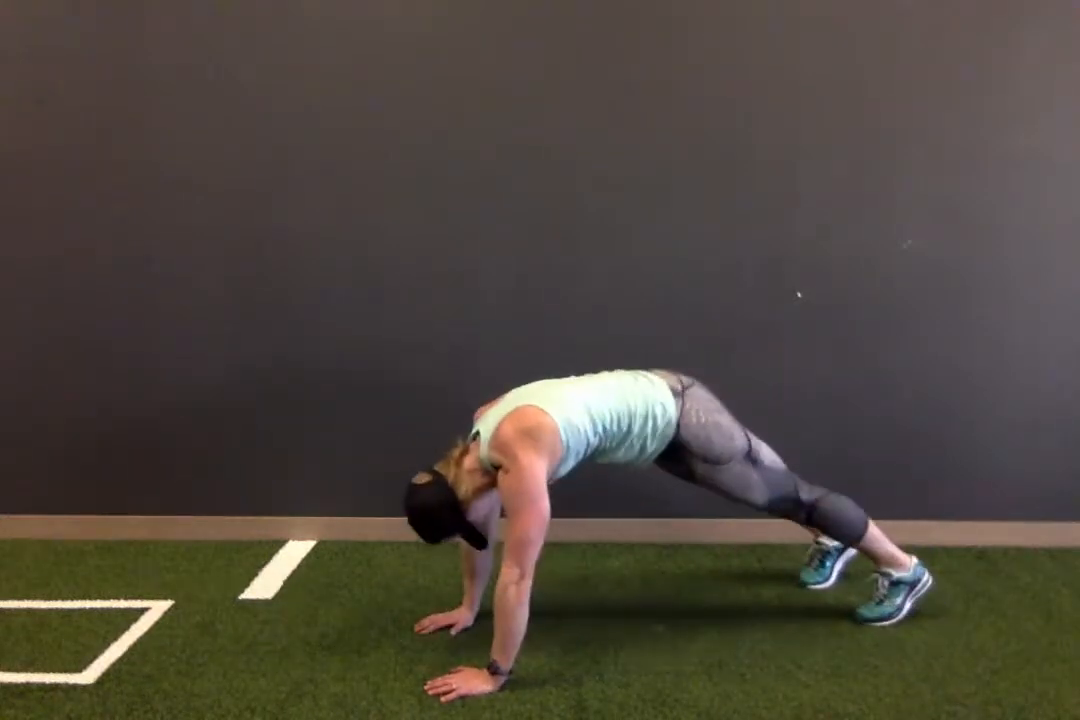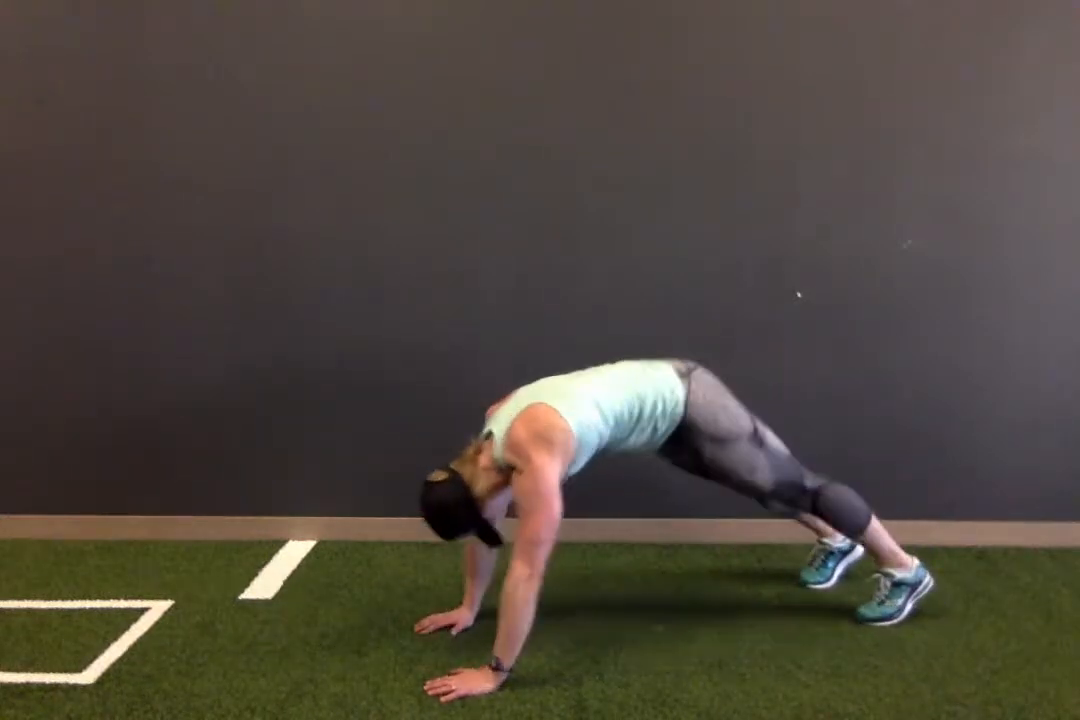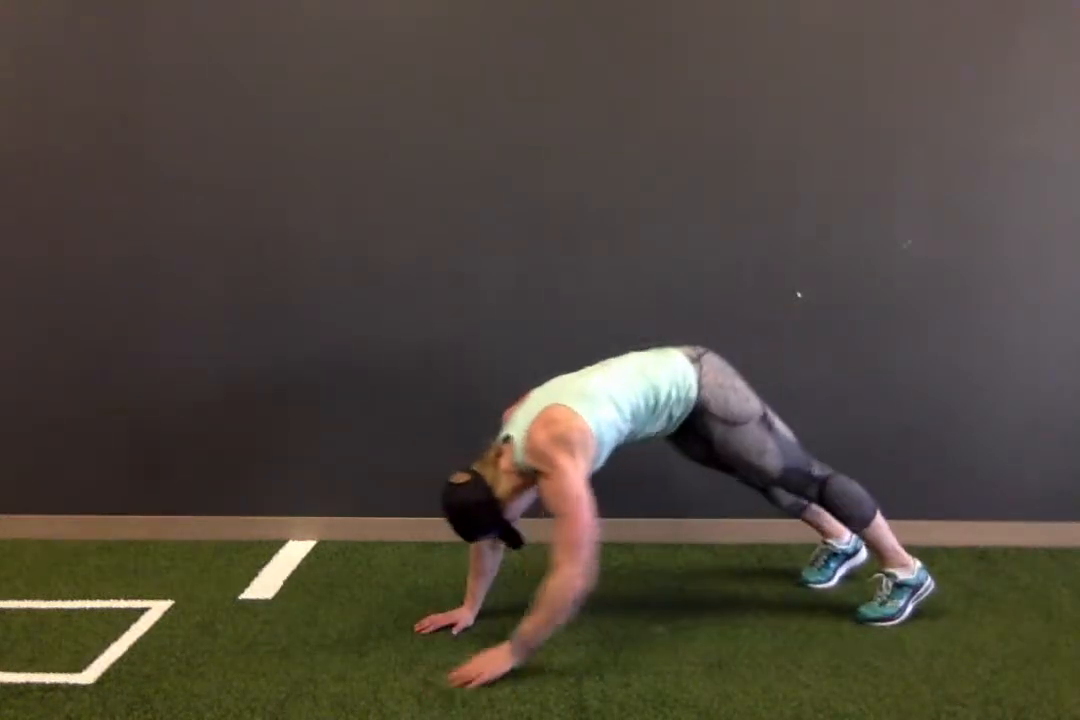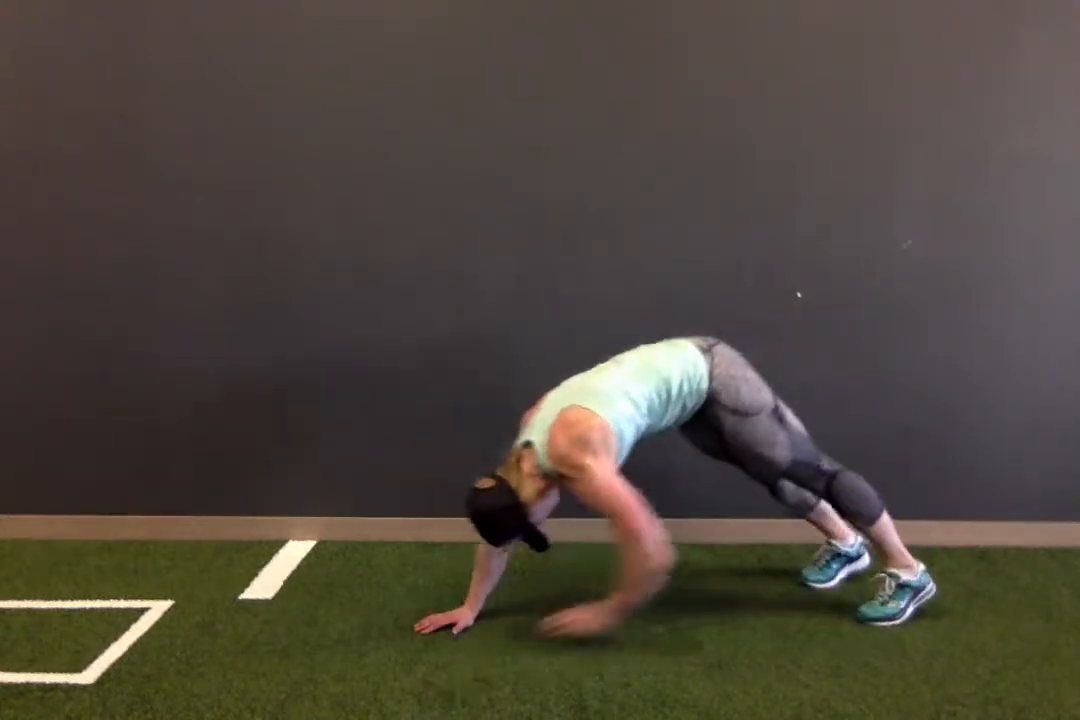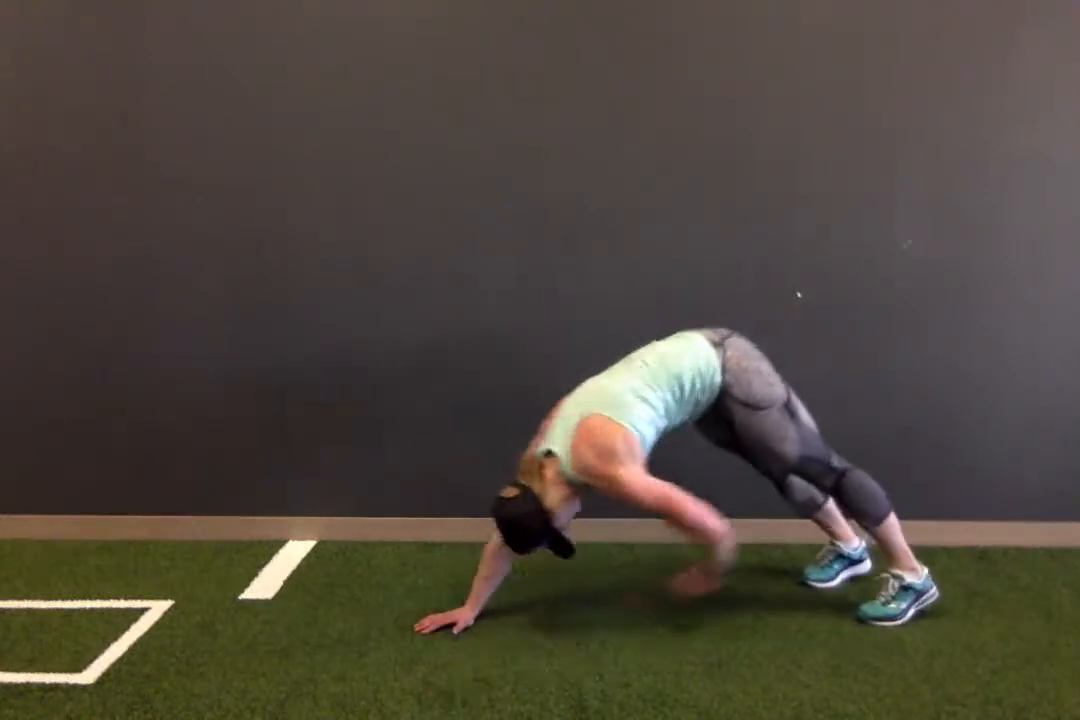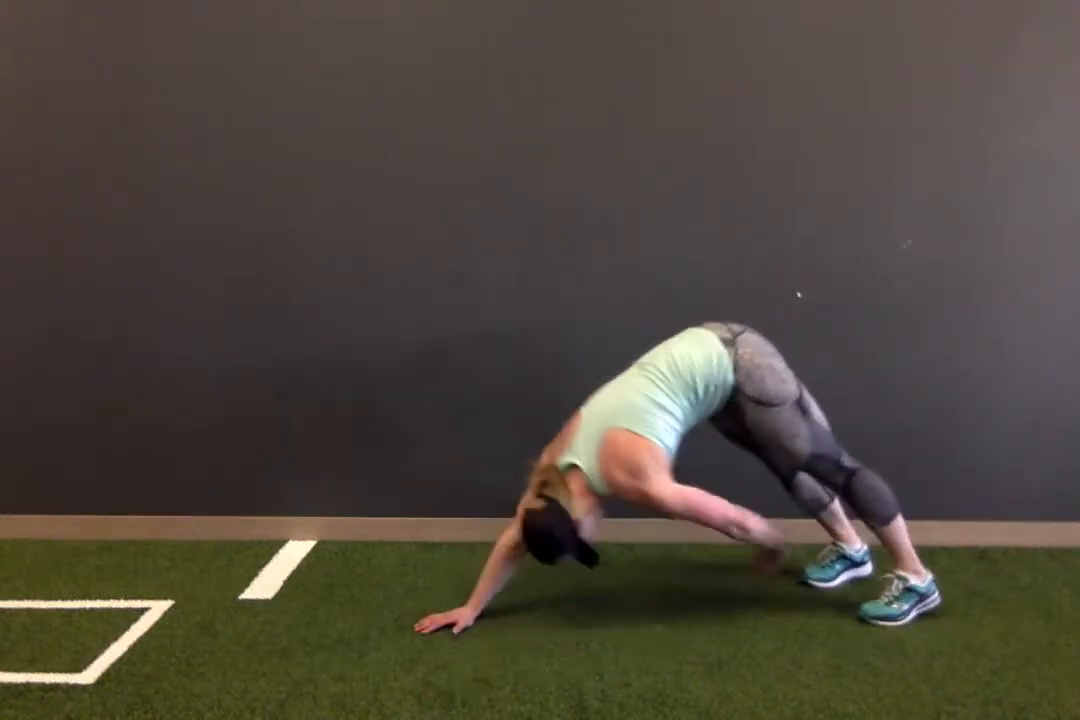
dt=0.1s
person 1, frame 1
left shoulder: (519, 456)
right shoulder: (483, 428)
left elbow: (517, 575)
right elbow: (477, 530)
left wrist: (494, 674)
right wrist: (468, 608)
left hip: (674, 413)
right hip: (654, 403)
left knee: (784, 493)
right knee: (767, 485)
left ankle: (902, 569)
right ankle: (832, 544)
person 1, frame 2
left shoulder: (534, 459)
right shoulder: (492, 436)
left elbow: (527, 573)
right elbow: (481, 524)
left wrist: (493, 671)
right wrist: (468, 608)
left hip: (684, 399)
right hip: (663, 397)
left knee: (794, 483)
right knee: (753, 477)
left ankle: (904, 571)
right ankle: (836, 543)
person 1, frame 3
left shoulder: (556, 461)
right shoulder: (510, 436)
left elbow: (574, 574)
right elbow: (488, 532)
left wrist: (513, 652)
right wrist: (469, 607)
left hip: (694, 386)
right hip: (673, 387)
left knee: (799, 472)
right knee: (758, 471)
left ankle: (904, 571)
right ankle: (841, 543)
person 1, frame 4
left shoulder: (578, 460)
right shoulder: (523, 455)
left elbow: (653, 553)
right elbow: (497, 531)
left wrist: (608, 614)
right wrist: (470, 608)
left hip: (707, 375)
right hip: (685, 373)
left knee: (812, 468)
right knee: (764, 466)
left ankle: (909, 574)
right ankle: (844, 545)
person 1, frame 5
left shoulder: (610, 471)
right shoulder: (541, 456)
left elbow: (715, 530)
right elbow: (507, 535)
left wrist: (707, 576)
right wrist: (471, 608)
left hip: (722, 367)
right hip: (696, 363)
left knee: (820, 464)
right knee: (773, 463)
left ankle: (911, 576)
right ankle: (847, 546)
person 1, frame 6
left shoulder: (634, 481)
right shoulder: (557, 461)
left elbow: (736, 522)
right elbow: (517, 536)
left wrist: (772, 548)
right wrist: (470, 609)
left hip: (736, 362)
right hip: (711, 351)
left knee: (831, 463)
right knee: (781, 458)
left ankle: (915, 579)
right ankle: (849, 549)
